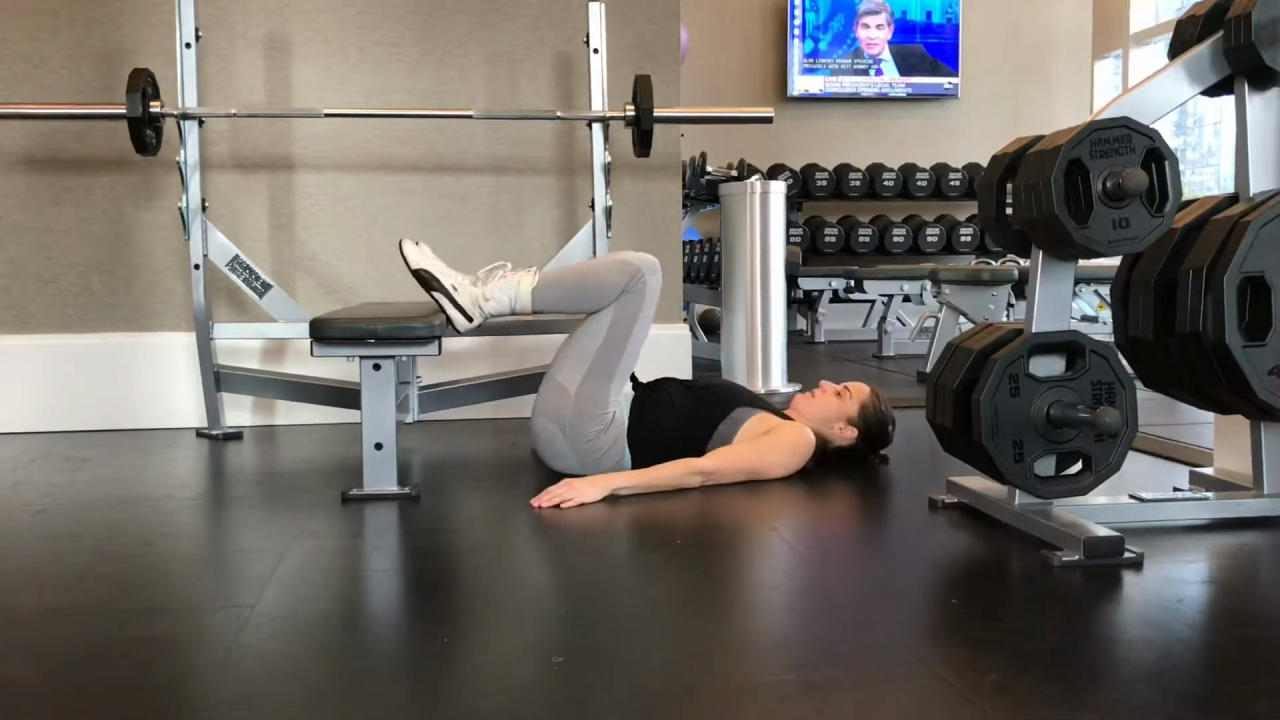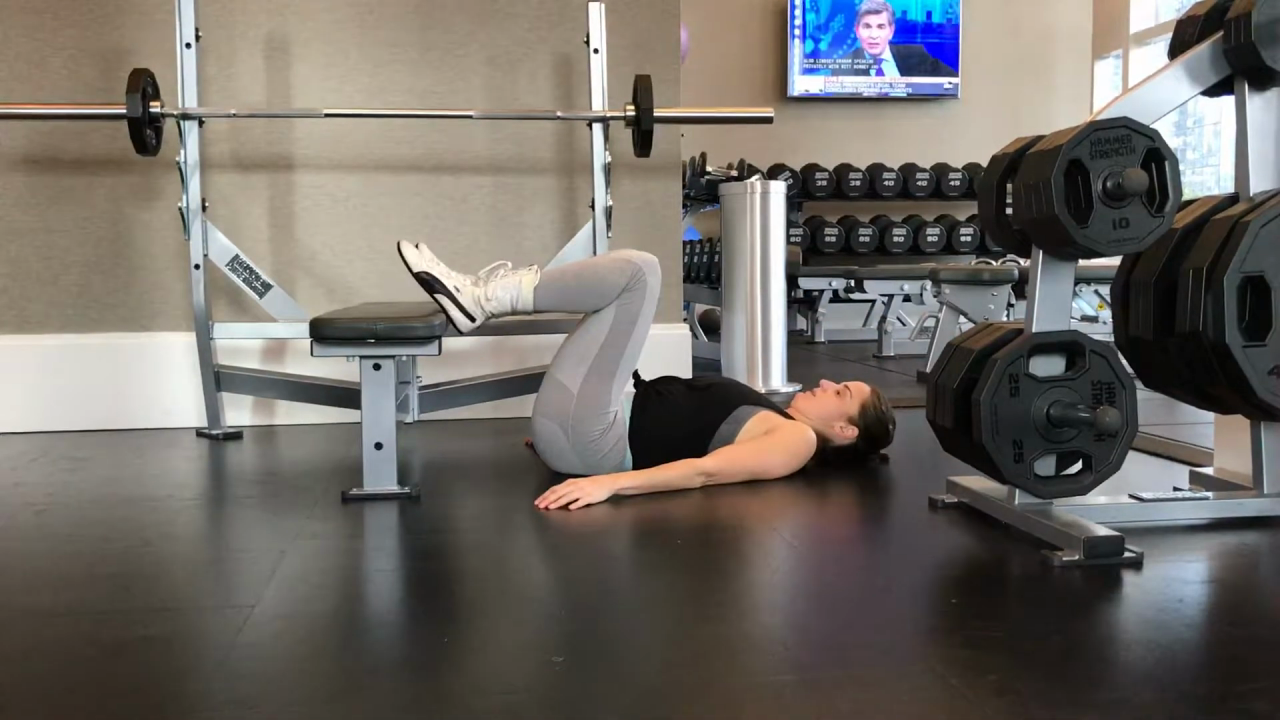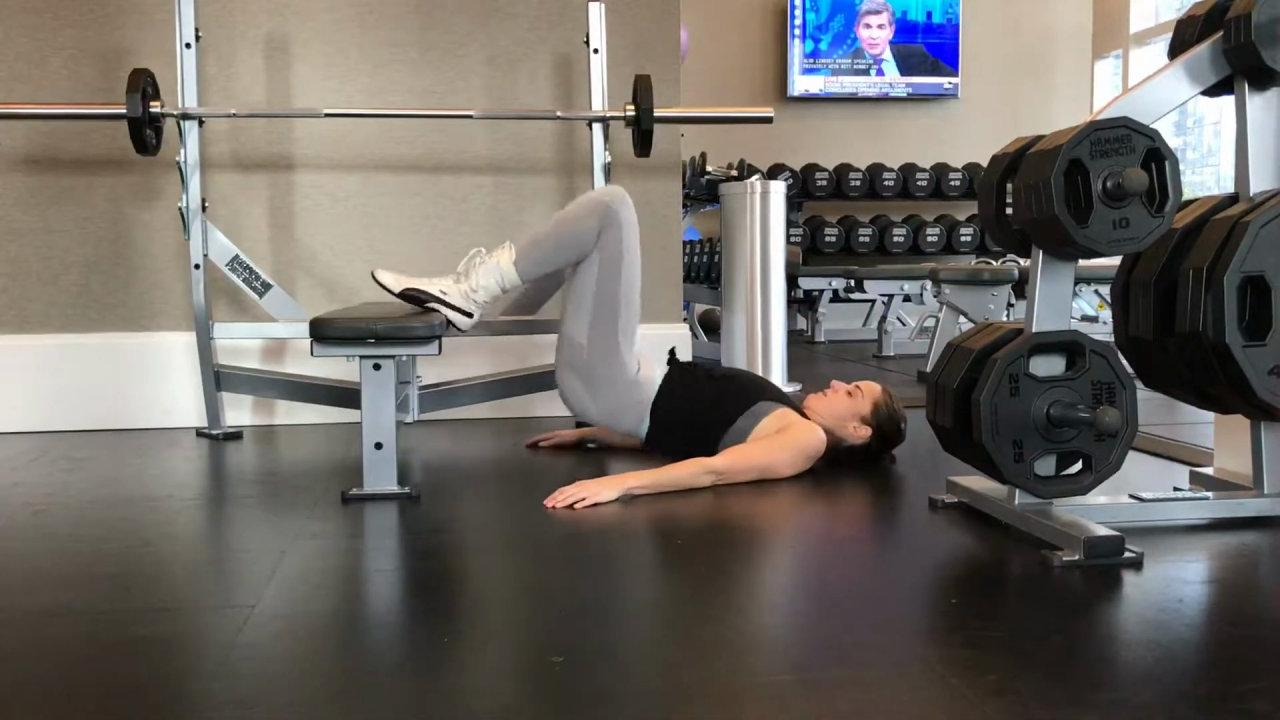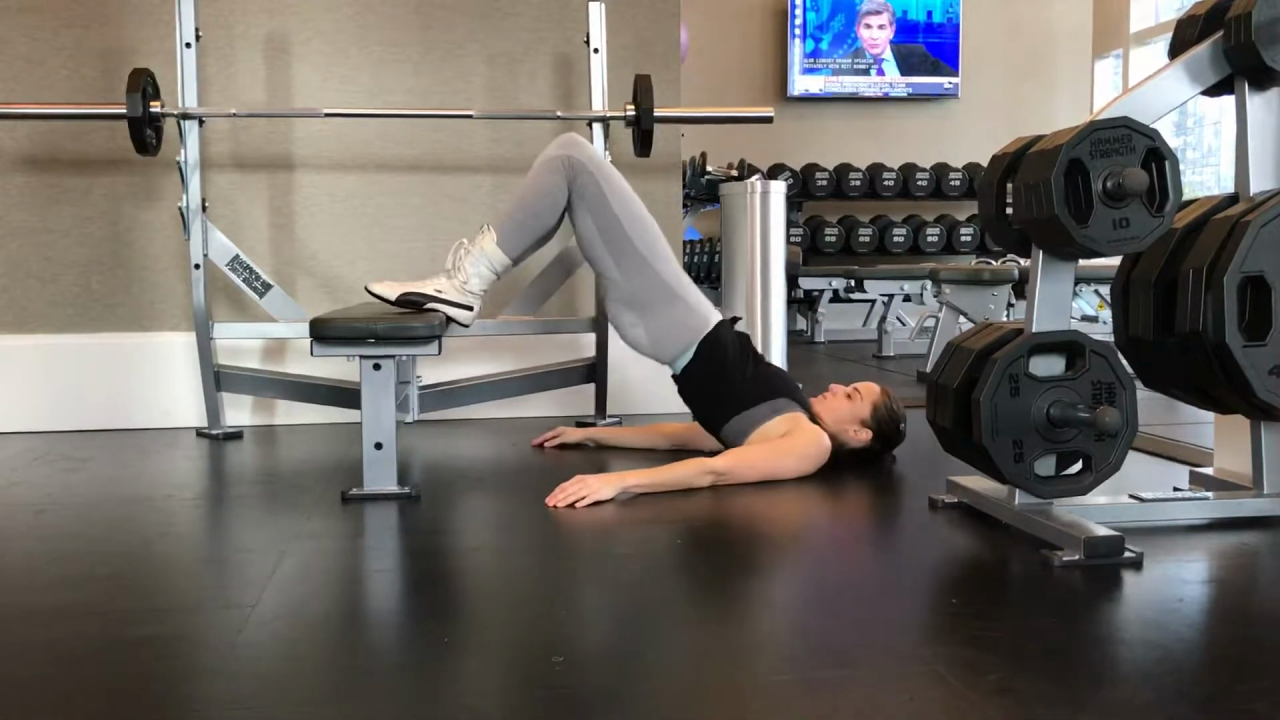
dt=0.4s
person 1, frame 1
left shoulder: (794, 442)
right shoulder: (773, 425)
left elbow: (703, 470)
left wrist: (604, 483)
left hip: (584, 439)
right hip: (593, 428)
left knee: (638, 272)
right knee: (628, 276)
left ankle: (479, 298)
right ankle: (477, 295)
person 1, frame 2
left shoulder: (796, 440)
right shoulder: (771, 421)
left elbow: (706, 470)
left wrist: (609, 483)
left hip: (587, 440)
right hip: (584, 428)
left knee: (638, 271)
right knee: (632, 274)
left ankle: (480, 299)
right ankle: (477, 295)
person 1, frame 3
left shoulder: (807, 441)
right shoulder: (786, 421)
left elbow: (713, 469)
left wrist: (619, 485)
right wrist: (586, 433)
left hip: (613, 390)
right hip: (628, 392)
left knee: (611, 207)
left ankle: (469, 292)
right ankle: (469, 293)
person 1, frame 4
left shoulder: (811, 445)
right shoulder: (800, 424)
left elbow: (717, 470)
left wrist: (617, 482)
right hip: (672, 325)
left knee: (571, 156)
right knee: (574, 165)
left ankle: (466, 284)
right ankle: (465, 286)
